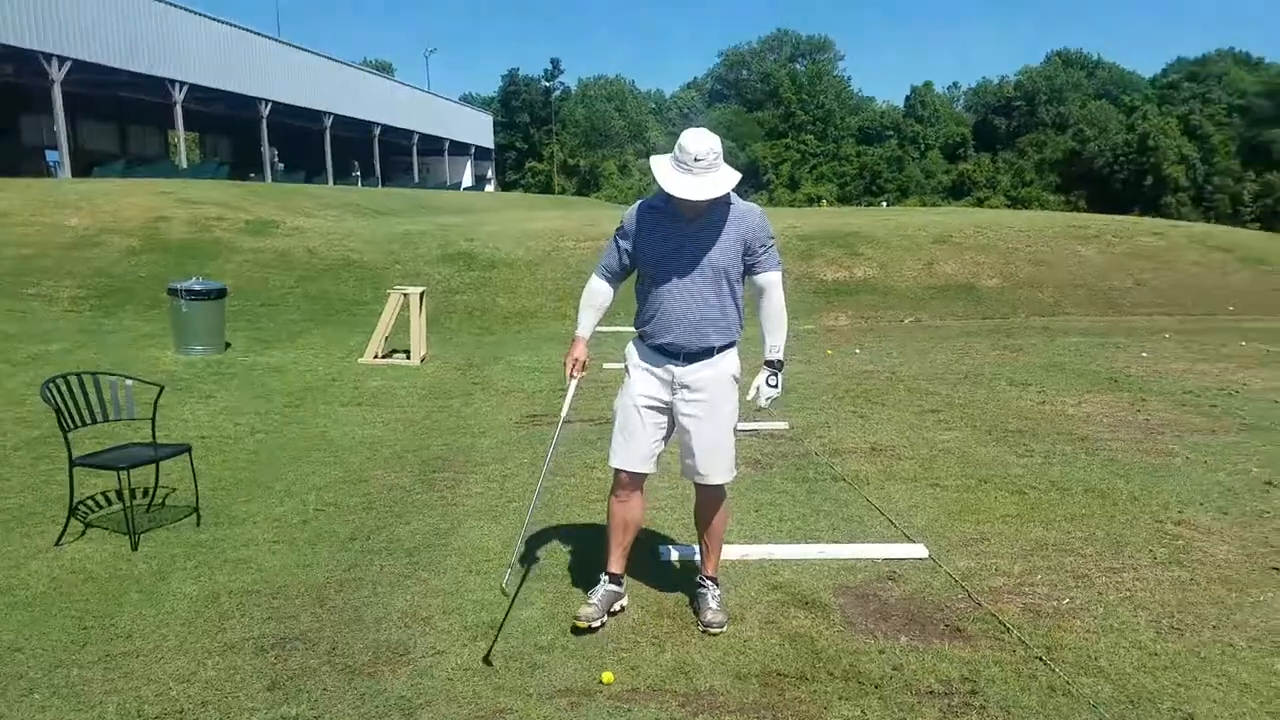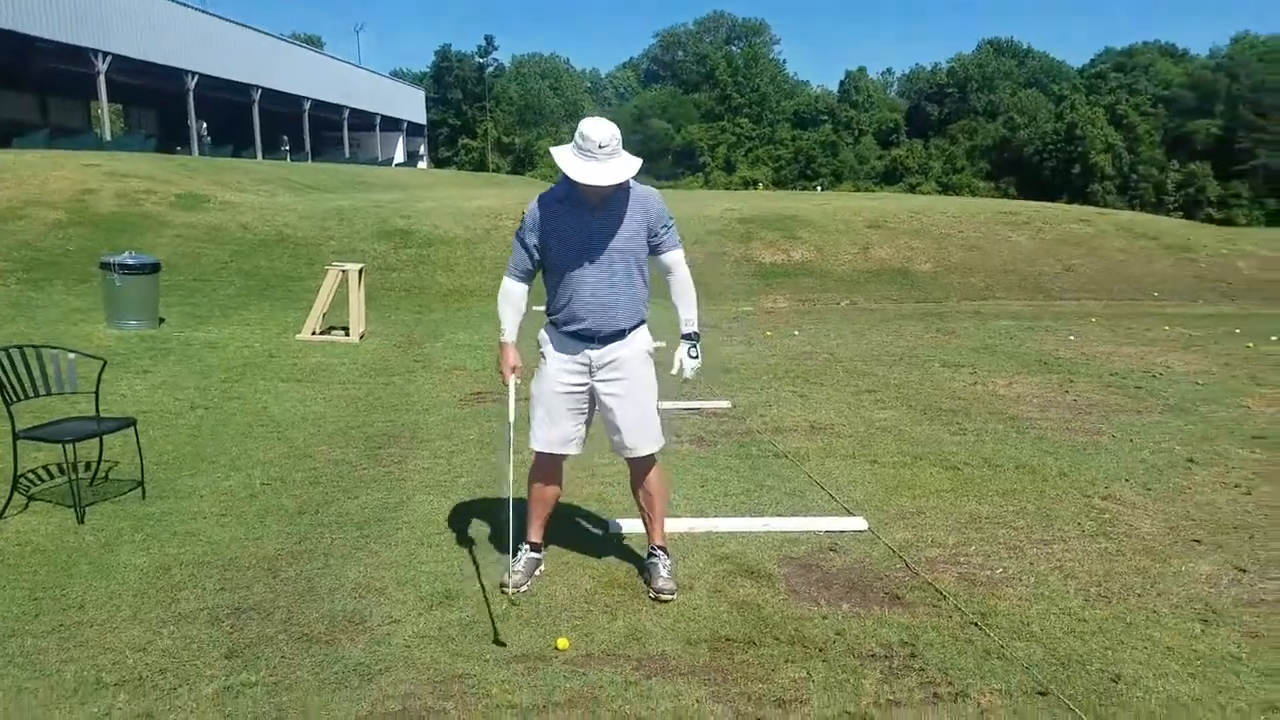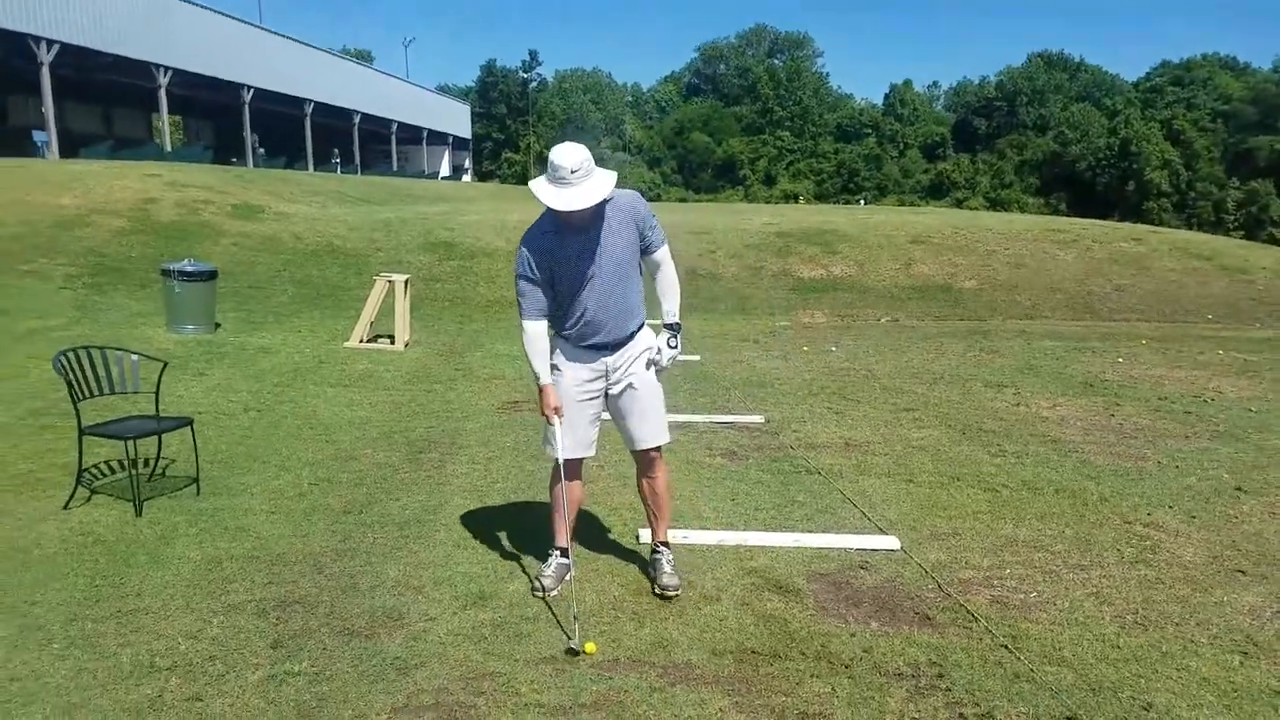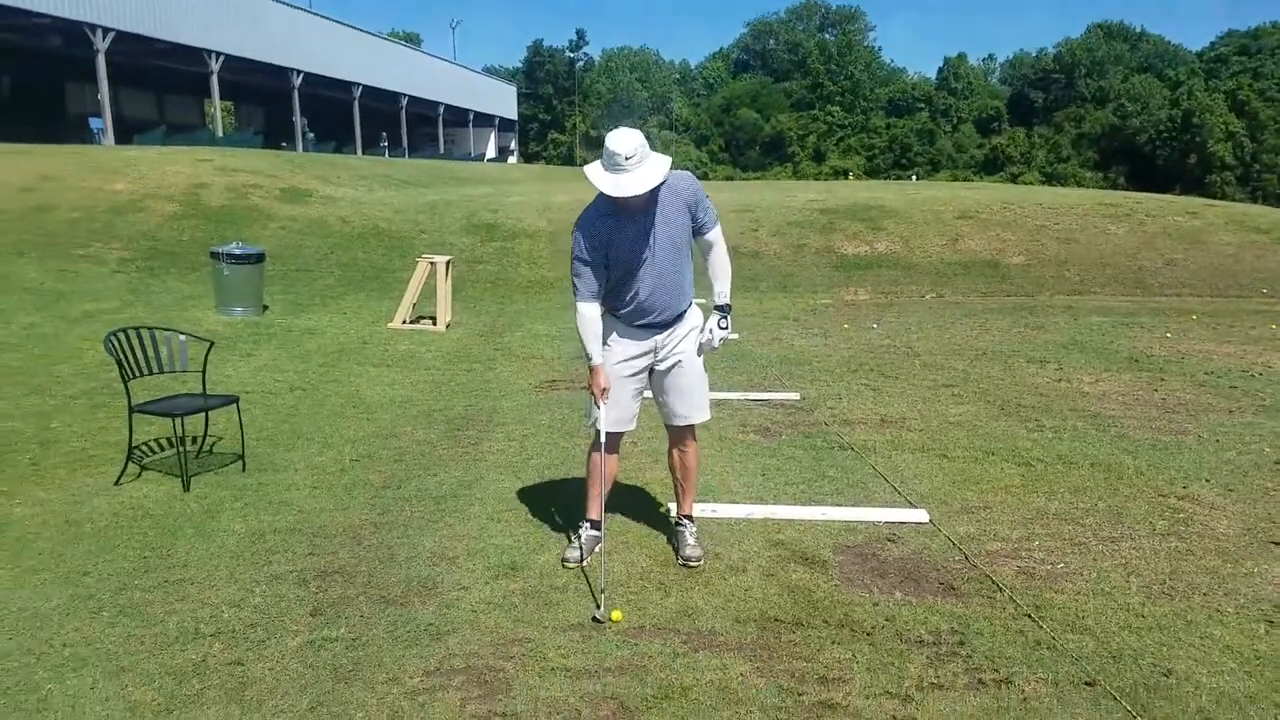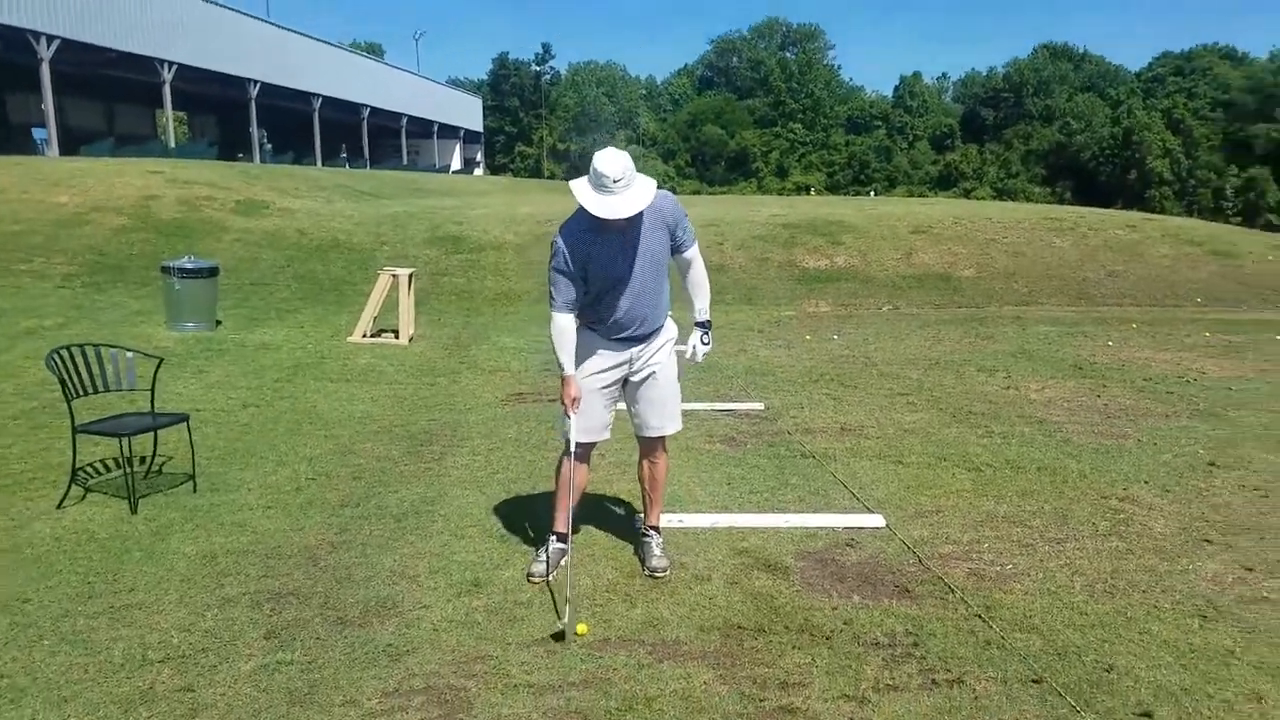
dt=0.4s
person 1, frame 1
left shoulder: (748, 220)
right shoulder: (641, 216)
left elbow: (770, 291)
right elbow: (605, 278)
left wrist: (773, 362)
right wrist: (581, 336)
left hip: (712, 368)
right hip: (648, 364)
left knee: (711, 483)
right knee: (627, 476)
left ankle: (708, 583)
right ankle: (613, 582)
person 1, frame 2
left shoulder: (647, 203)
right shoulder: (544, 209)
left elbow: (675, 269)
right elbow: (516, 279)
left wrist: (689, 334)
right wrist: (507, 342)
left hip: (627, 348)
right hip: (562, 350)
left knee: (642, 456)
right knee: (547, 456)
left ankle: (657, 552)
right ankle: (531, 548)
person 1, frame 3
left shoulder: (631, 208)
right shoulder: (536, 243)
left elbow: (662, 265)
right elbow: (534, 318)
left wrist: (671, 327)
right wrist: (544, 383)
left hip: (634, 350)
right hip: (574, 359)
left knee: (651, 454)
right knee: (568, 462)
left ankle: (661, 550)
right ankle: (560, 554)
person 1, frame 4
left shoulder: (685, 189)
right shoulder: (591, 224)
left elbow: (713, 245)
right elbow: (587, 300)
left wrist: (721, 308)
right wrist: (595, 363)
left hip: (681, 330)
right hip: (622, 336)
left knee: (684, 431)
right knee: (608, 433)
left ankle: (685, 522)
right ankle: (591, 525)
person 1, frame 5
left shoulder: (665, 208)
right shoulder: (571, 238)
left elbow: (691, 262)
right elbow: (563, 312)
left wrist: (702, 322)
right wrist: (568, 374)
left hip: (655, 343)
right hip: (597, 347)
left knee: (654, 442)
right knee: (578, 445)
left ankle: (651, 533)
right ankle: (558, 538)
